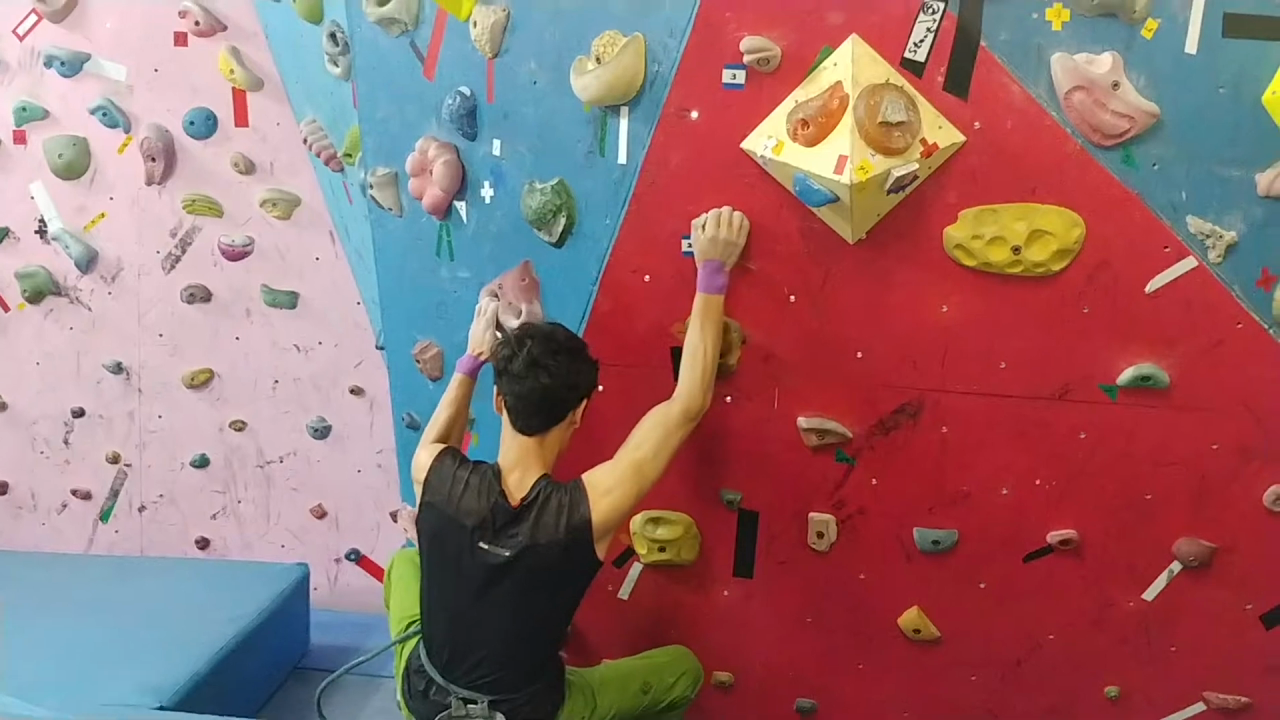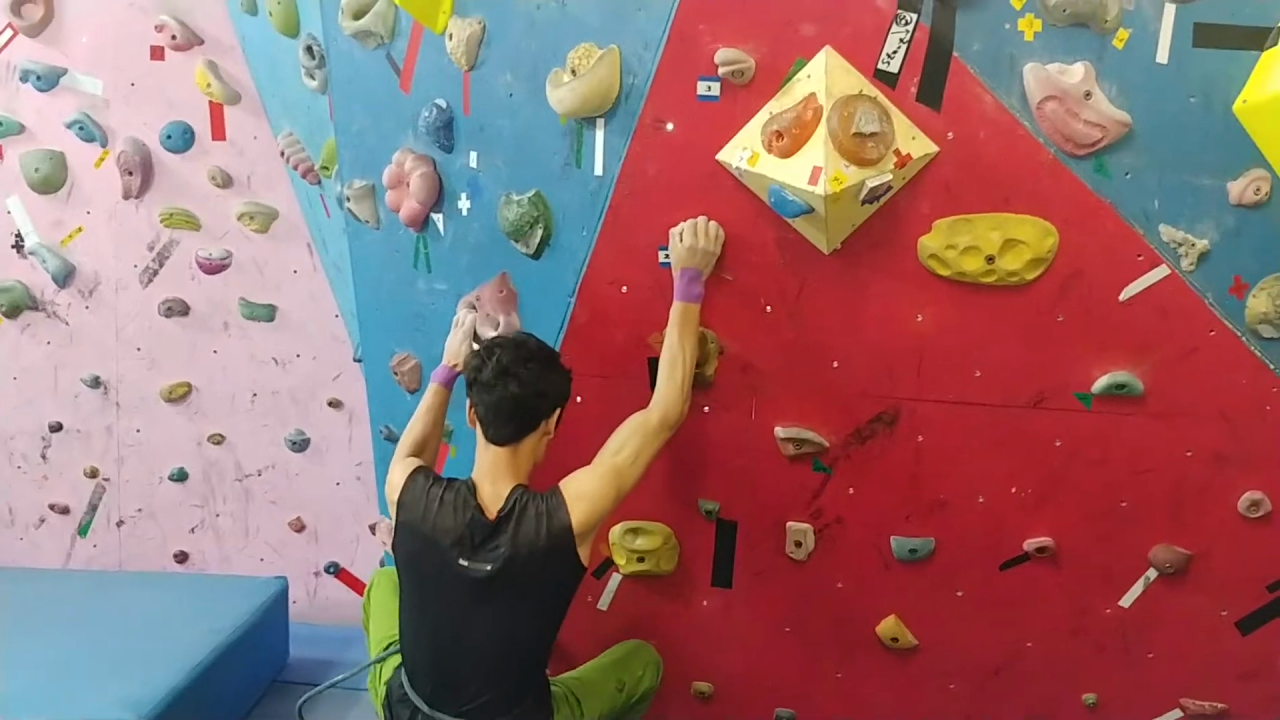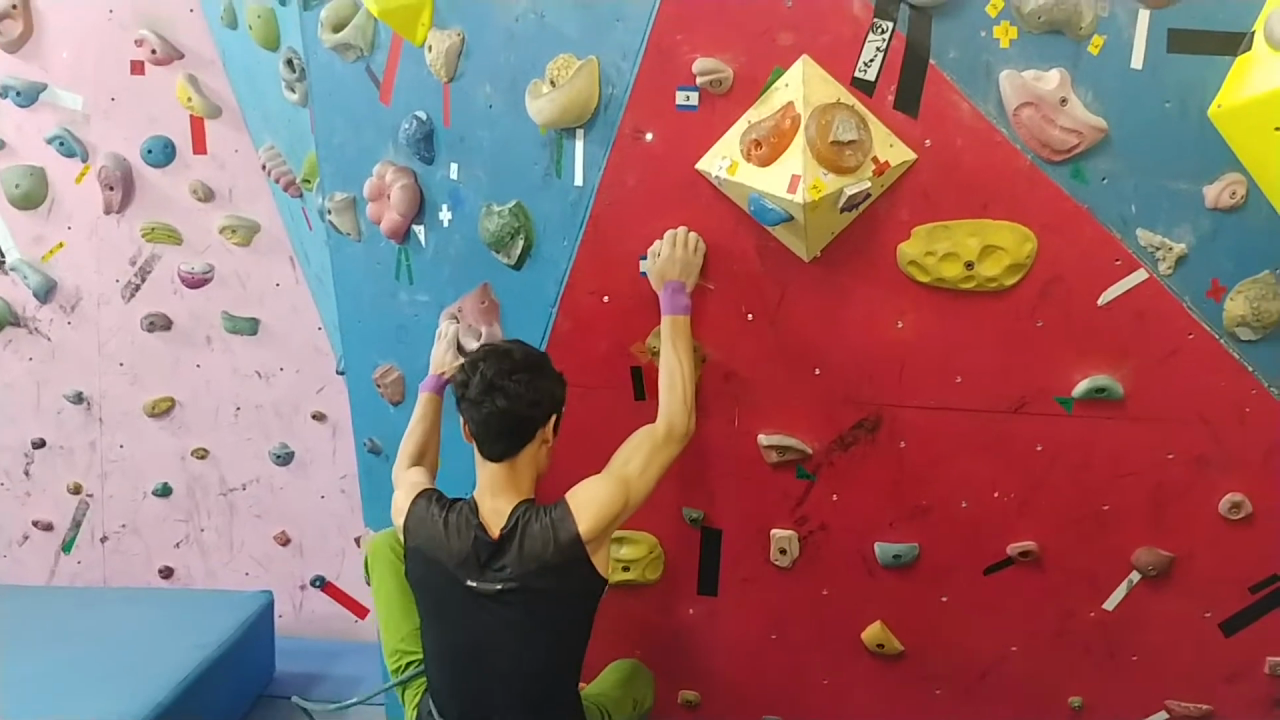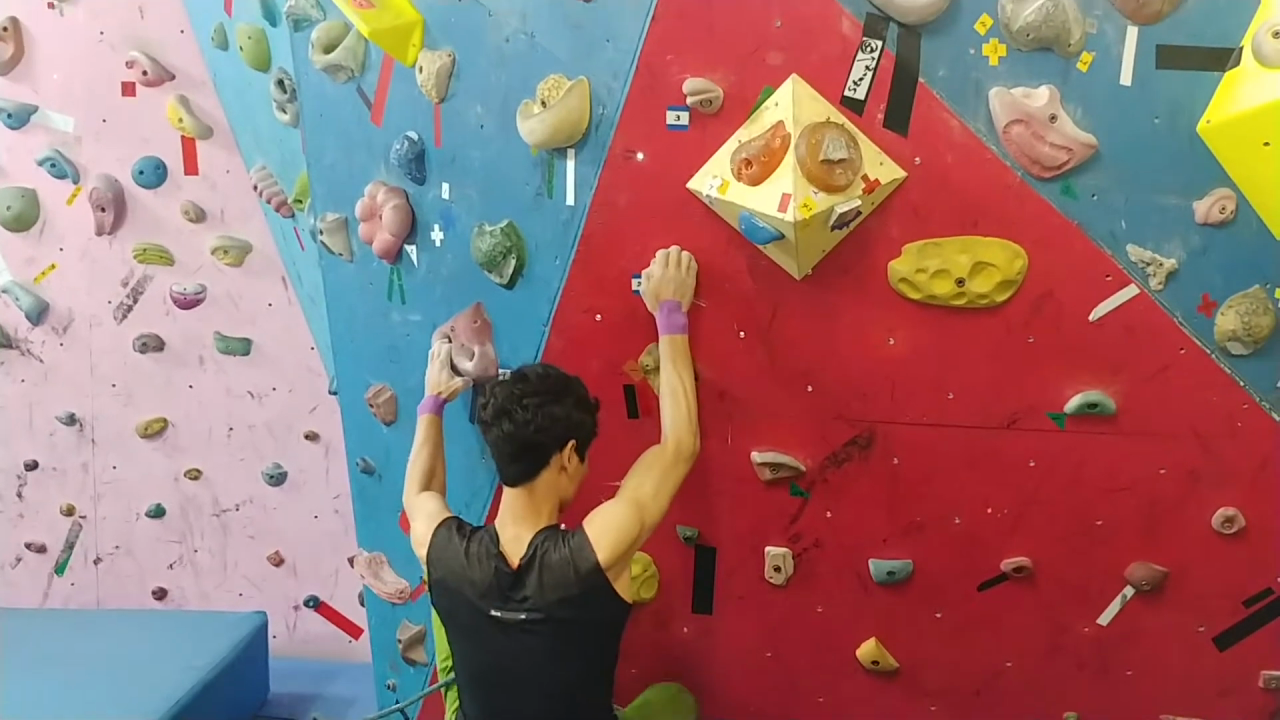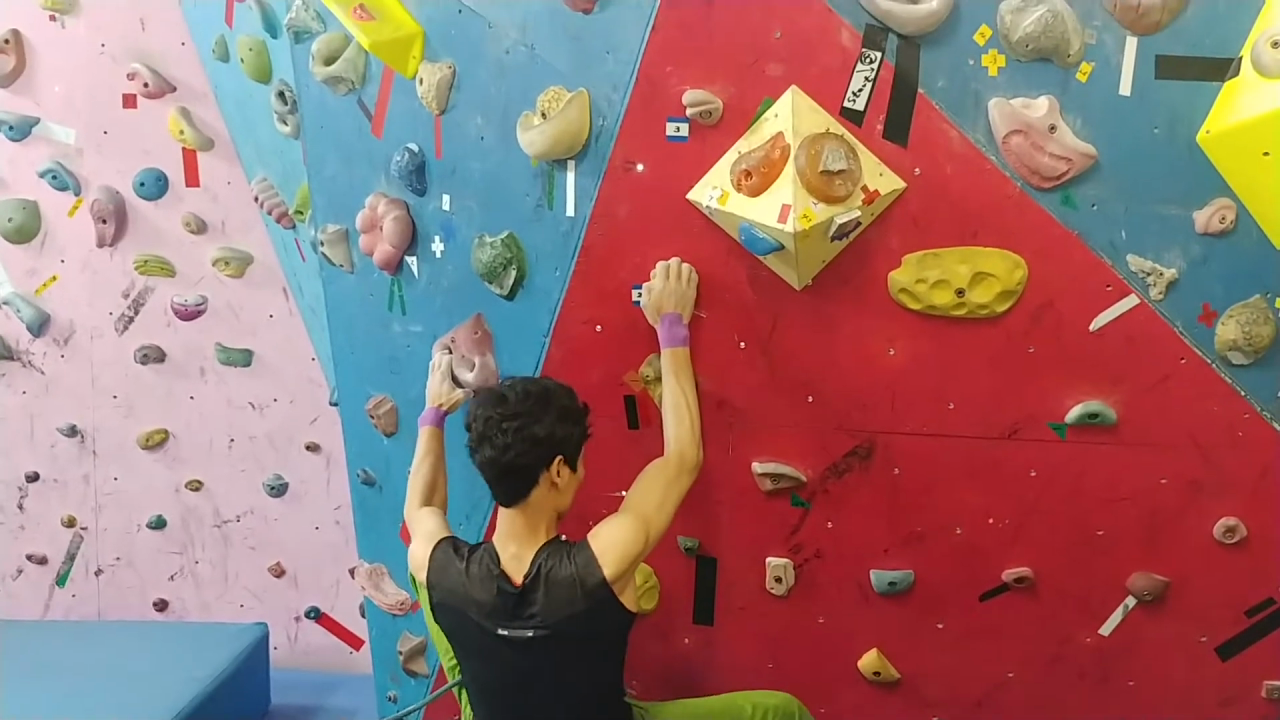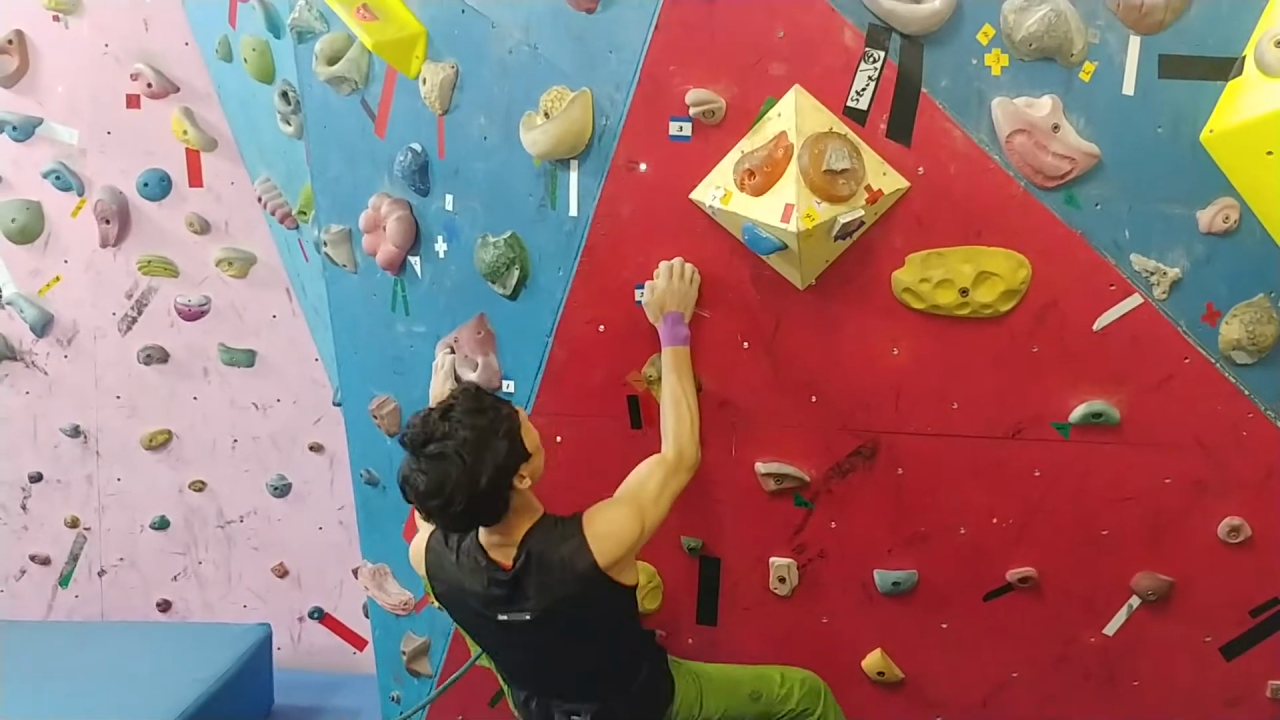
dt=0.4s
person 1, frame 1
left shoulder: (438, 479)
right shoulder: (590, 508)
right elbow: (689, 404)
left wrist: (472, 360)
right wrist: (712, 273)
right knee: (684, 671)
person 1, frame 2
left shoulder: (412, 497)
right shoulder: (566, 517)
right elbow: (666, 413)
left wrist: (448, 370)
right wrist: (688, 283)
right knee: (642, 662)
person 1, frame 3
left shoulder: (419, 520)
right shoulder: (576, 527)
left elbow: (408, 470)
right elbow: (674, 426)
left wrist: (437, 378)
right wrist: (674, 295)
right knee: (633, 678)
person 1, frame 4
left shoulder: (444, 550)
right shoulder: (596, 554)
left elbow: (419, 495)
right elbow: (681, 446)
left wrist: (433, 401)
right wrist: (671, 315)
person 1, frame 5
left shoulder: (436, 567)
right shoulder: (601, 565)
left elbow: (420, 510)
right elbow: (683, 458)
left wrist: (434, 413)
right wrist: (671, 328)
person 1, frame 6
left shoulder: (433, 557)
right shoulder: (594, 544)
left elbow: (432, 510)
right elbow: (680, 457)
left wrist: (439, 411)
right wrist: (673, 327)
